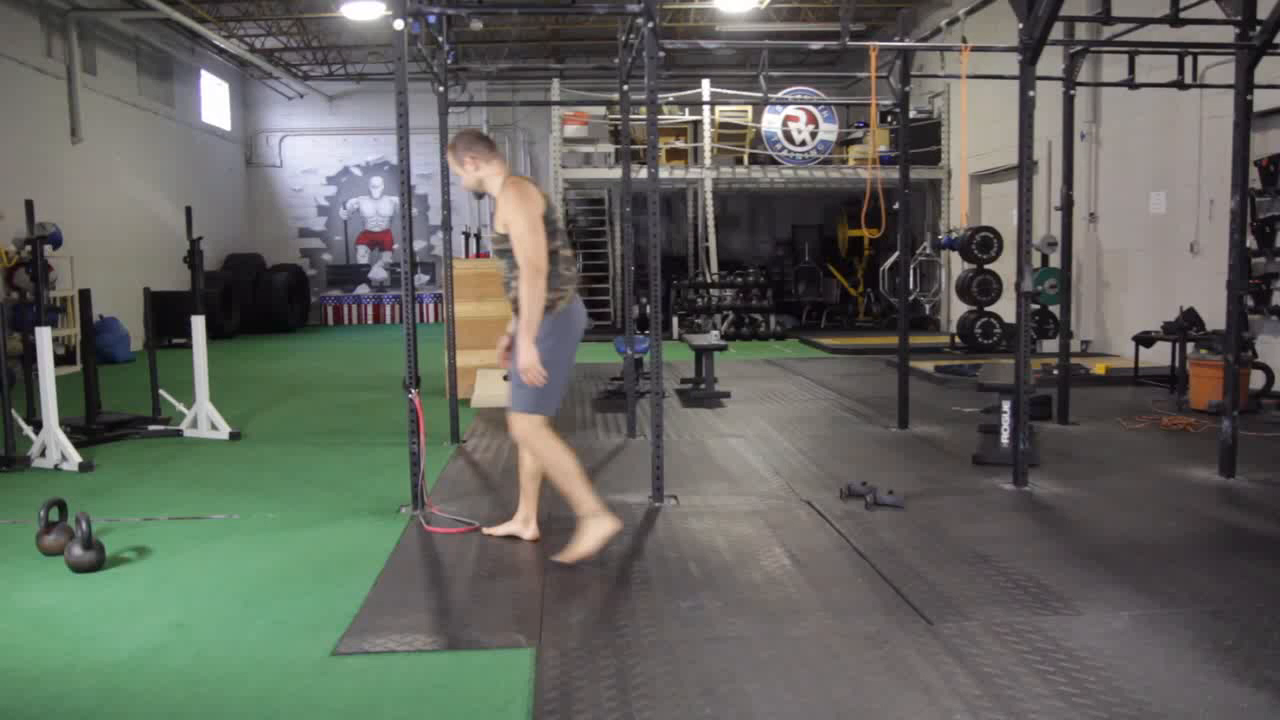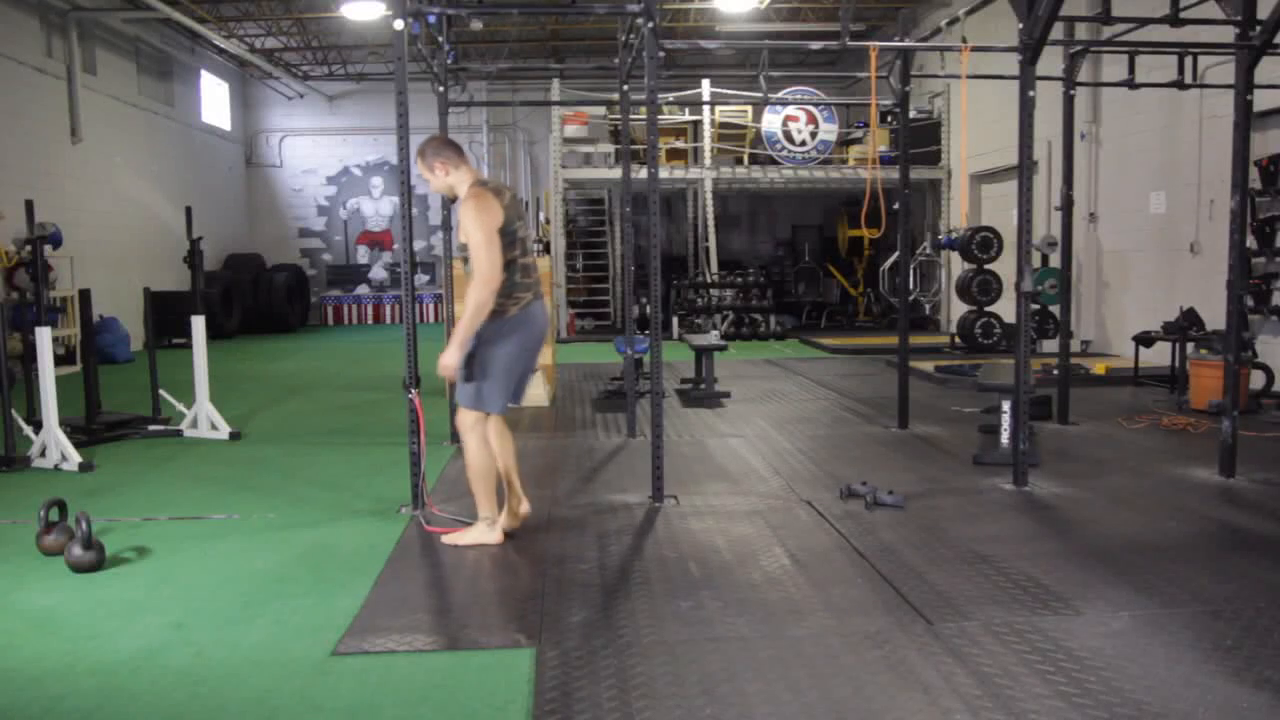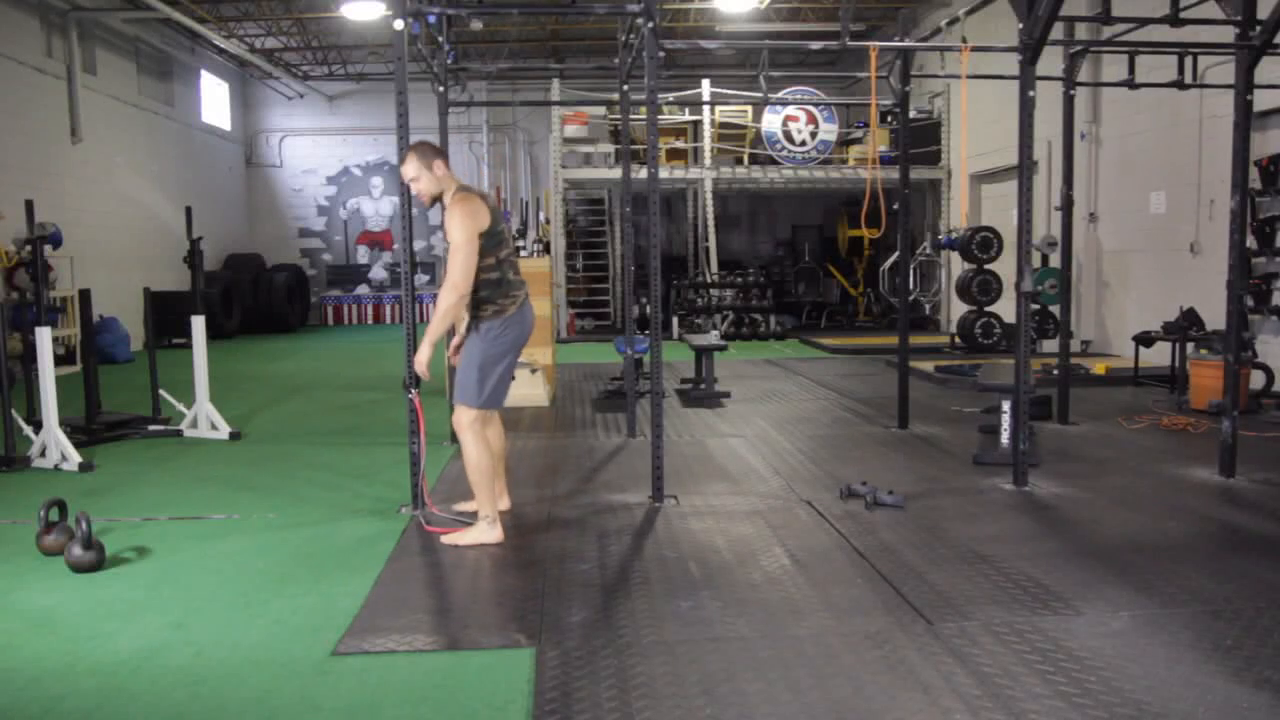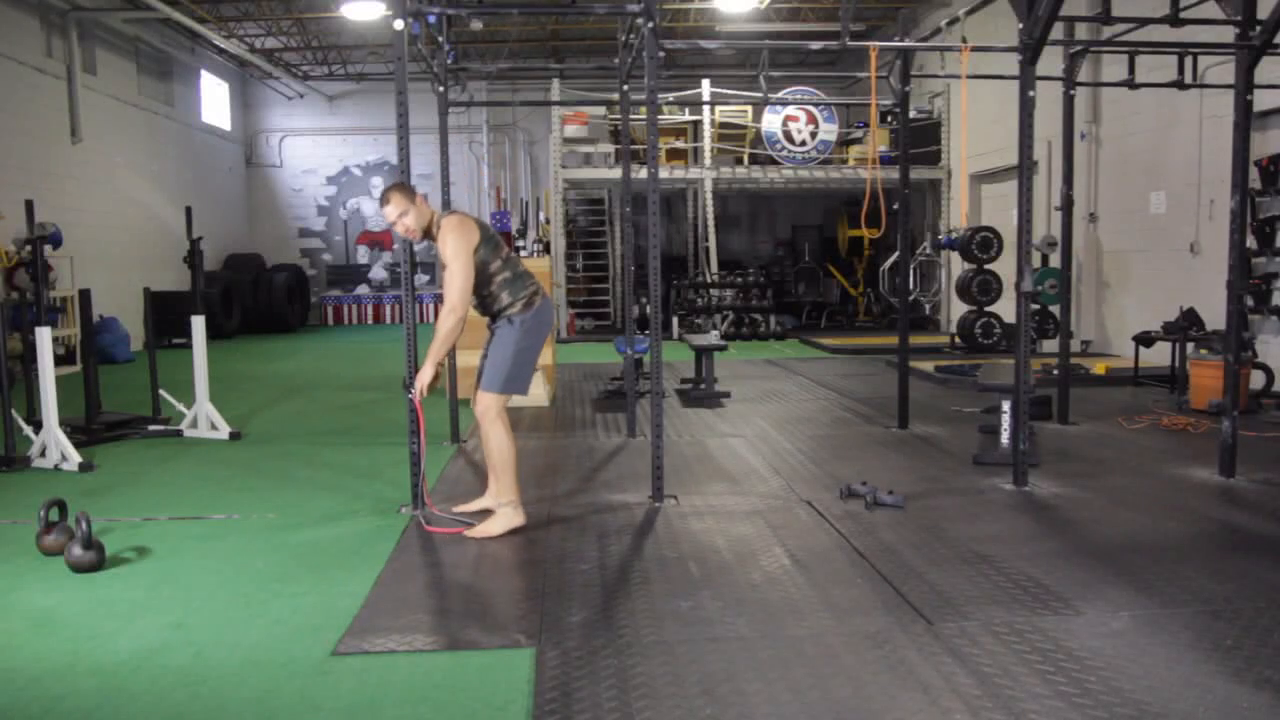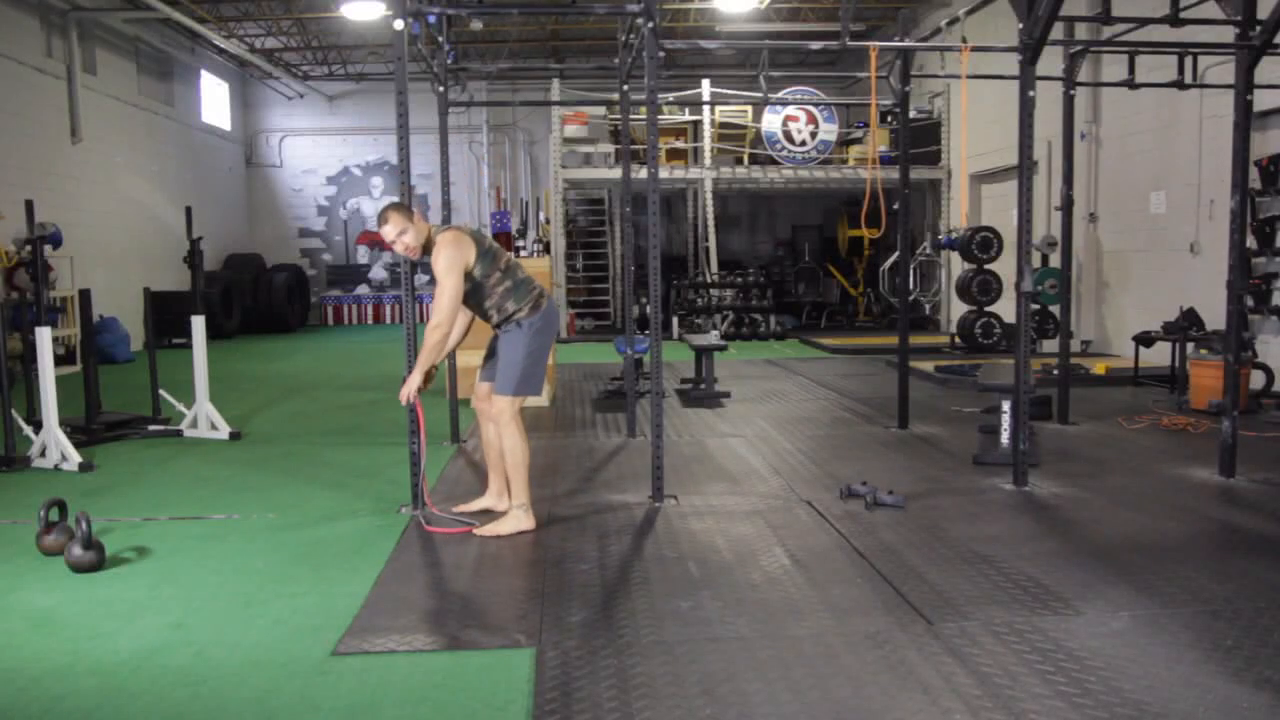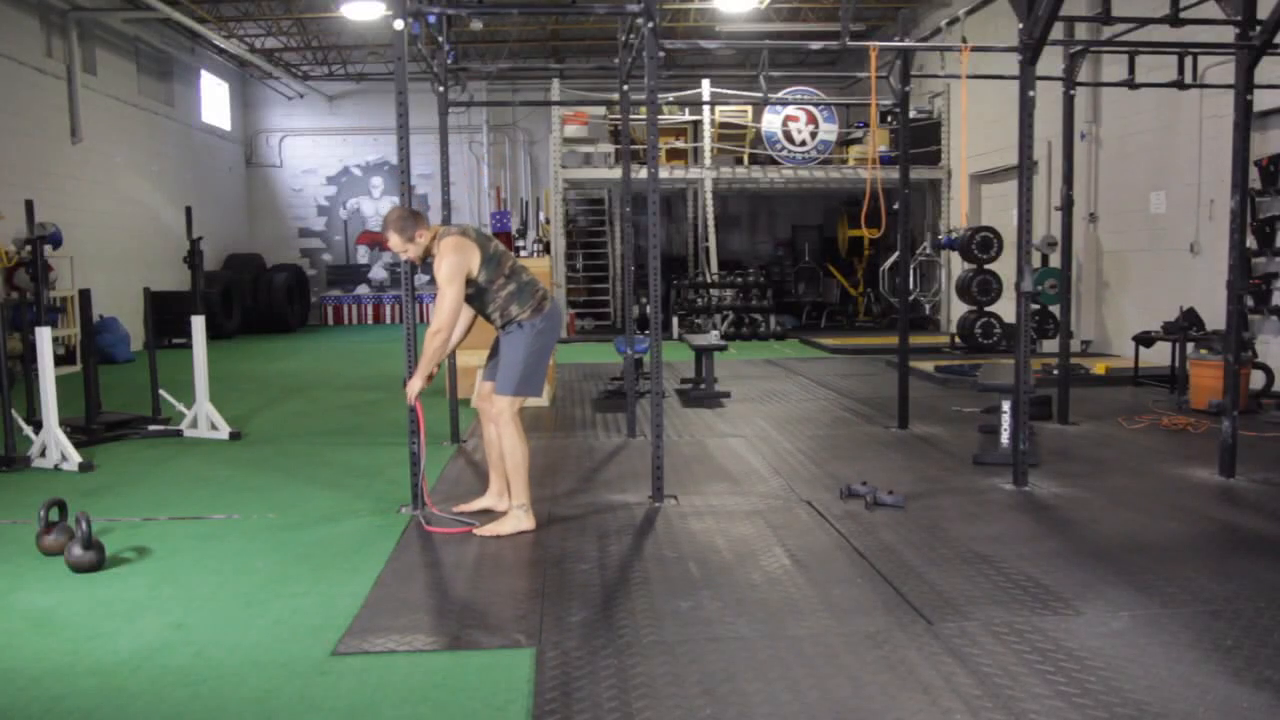
dt=0.3s
person 1, frame 1
left shoulder: (512, 195)
right shoulder: (514, 193)
left elbow: (536, 271)
left wrist: (528, 342)
right wrist: (515, 329)
left hip: (551, 319)
right hip: (552, 316)
left knee: (528, 427)
right knee: (529, 423)
left ankle: (595, 516)
right ankle: (525, 520)
person 1, frame 2
left shoulder: (474, 204)
right shoulder: (498, 193)
left elbow: (486, 282)
left wrist: (456, 344)
right wrist: (470, 329)
left hip: (506, 322)
right hip: (527, 314)
left knee: (470, 421)
right knee: (488, 414)
left ankle: (488, 525)
right ankle: (515, 502)
person 1, frame 3
left shoulder: (461, 208)
right shoulder: (469, 204)
left elbow: (457, 287)
left wrist: (427, 342)
right wrist: (463, 332)
left hip: (499, 321)
right hip: (504, 317)
left knee: (466, 420)
right knee: (481, 411)
left ankle: (488, 524)
right ankle: (497, 493)
person 1, frame 4
left shoulder: (452, 229)
right shoulder: (445, 237)
left elbow: (455, 308)
right elbow: (457, 307)
left wrist: (430, 364)
right wrist: (439, 359)
left hip: (524, 314)
right hip: (511, 316)
left knee: (488, 408)
right knee: (485, 405)
left ankle: (510, 508)
right ankle: (497, 494)
person 1, frame 5
left shoulder: (446, 248)
right shoulder: (447, 245)
left elbow: (440, 324)
right elbow: (461, 316)
left wrist: (417, 372)
right wrist: (432, 364)
left hip: (530, 319)
right hip: (515, 322)
left knee: (504, 411)
right knee: (484, 403)
left ankle: (522, 512)
right ankle: (497, 494)
person 1, frame 6
left shoulder: (450, 254)
right shoulder: (453, 240)
left elbow: (440, 328)
right elbow: (465, 312)
left wrist: (419, 375)
right wrist: (436, 362)
left hip: (533, 321)
right hip: (520, 322)
left knee: (503, 411)
right knee: (485, 403)
left ankle: (521, 512)
right ankle: (498, 494)
